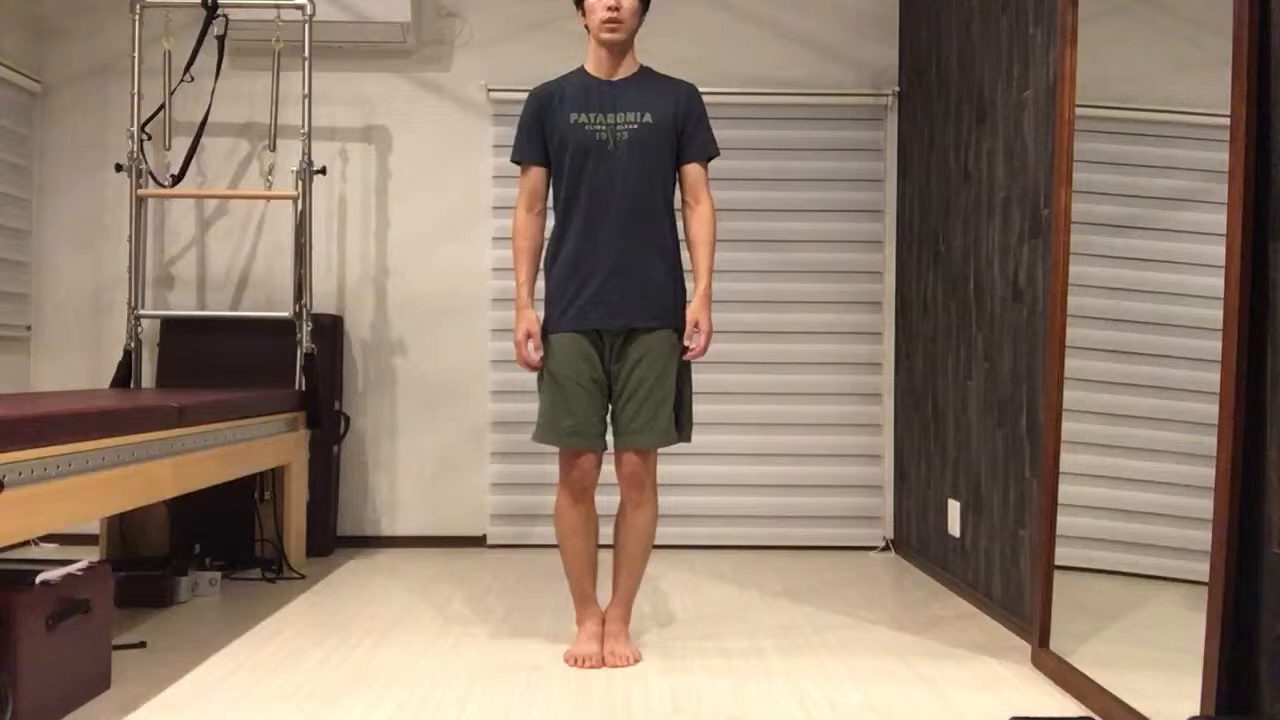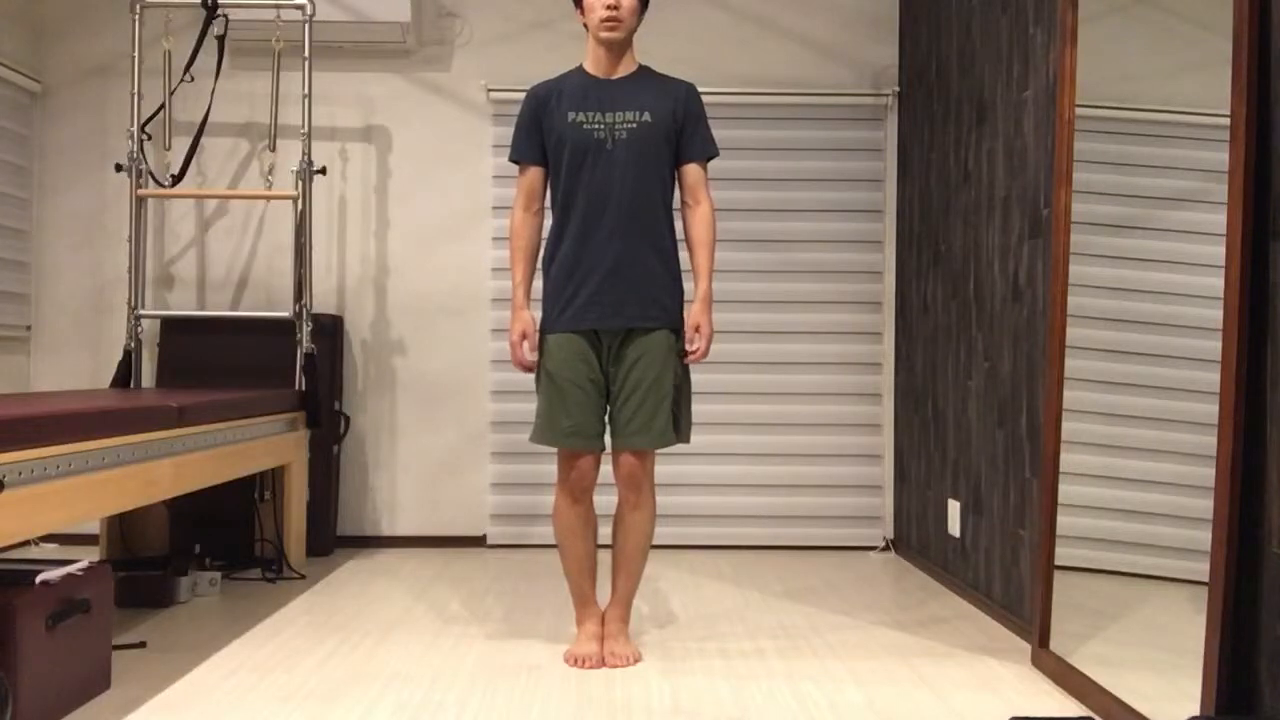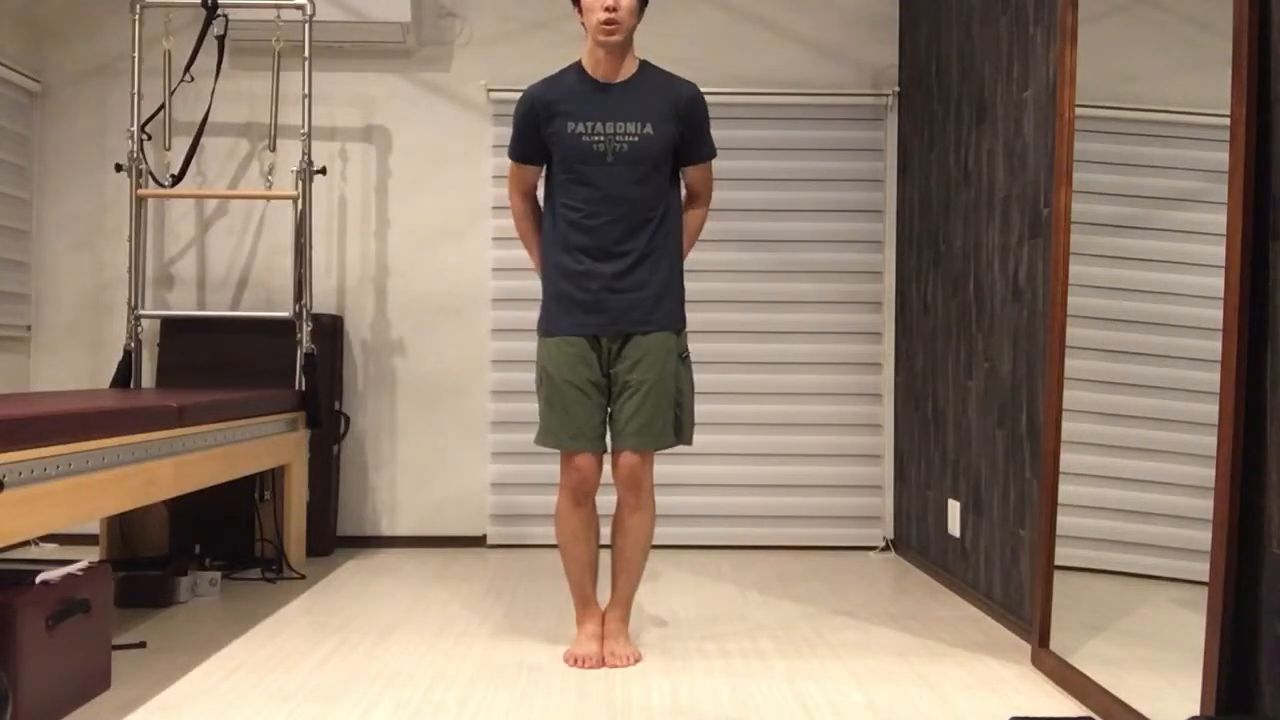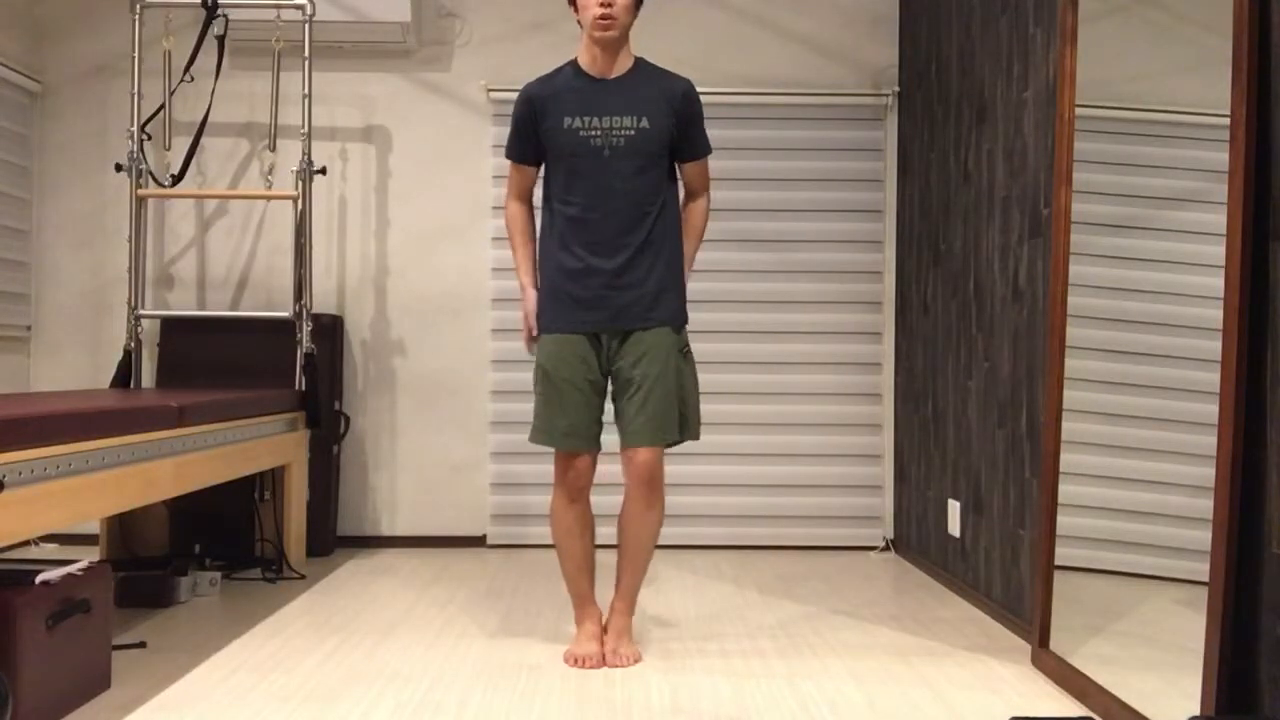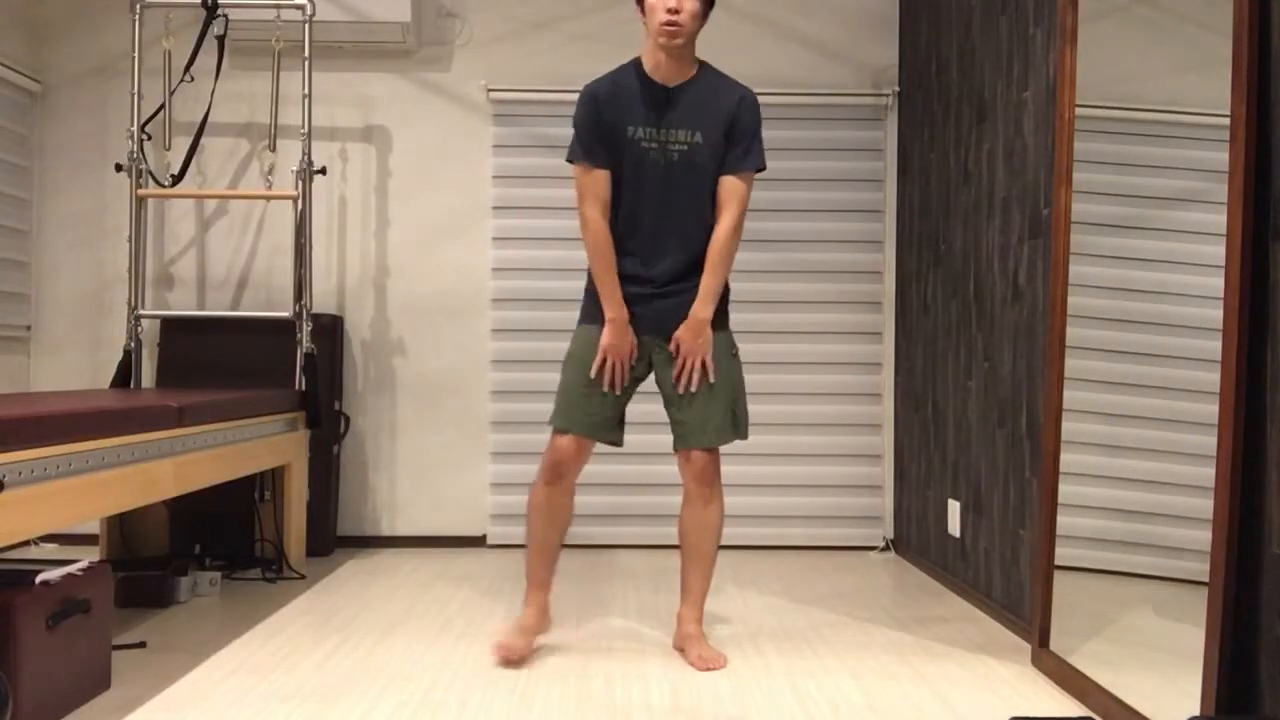
dt=1s
person 1, frame 1
left shoulder: (678, 100)
right shoulder: (549, 102)
left elbow: (697, 200)
right elbow: (529, 208)
left wrist: (701, 294)
right wrist: (524, 303)
left hip: (653, 316)
right hip: (571, 315)
left knee: (637, 470)
right knee: (576, 471)
left ankle: (620, 619)
right ankle: (586, 618)
person 1, frame 2
left shoulder: (676, 98)
right shoulder: (546, 100)
left elbow: (697, 200)
right elbow: (527, 207)
left wrist: (702, 296)
right wrist: (519, 303)
left hip: (651, 315)
right hip: (569, 315)
left knee: (635, 471)
right knee: (575, 473)
left ankle: (619, 620)
right ankle: (585, 618)
person 1, frame 3
left shoulder: (679, 100)
right shoulder: (543, 101)
left elbow: (698, 196)
right elbow: (521, 194)
left wrist: (659, 268)
right wrist: (552, 272)
left hip: (651, 320)
right hip: (568, 320)
left knee: (633, 473)
right knee: (578, 474)
left ankle: (619, 620)
right ankle: (585, 619)
person 1, frame 4
left shoulder: (673, 95)
right shoulder: (541, 98)
left elbow: (696, 194)
right elbow: (518, 198)
left wrist: (678, 276)
right wrist: (528, 283)
left hip: (652, 314)
right hip: (567, 315)
left knee: (645, 469)
right knee: (572, 472)
left ankle: (620, 614)
right ankle: (585, 619)
person 1, frame 5
left shoulder: (734, 104)
right shoulder: (603, 98)
left elbow: (730, 218)
right elbow: (594, 214)
left wrist: (701, 318)
right wrist: (615, 318)
left hip: (695, 313)
right hip: (611, 309)
left knee: (701, 467)
right knee: (562, 455)
left ankle: (690, 624)
right ankle: (534, 607)
